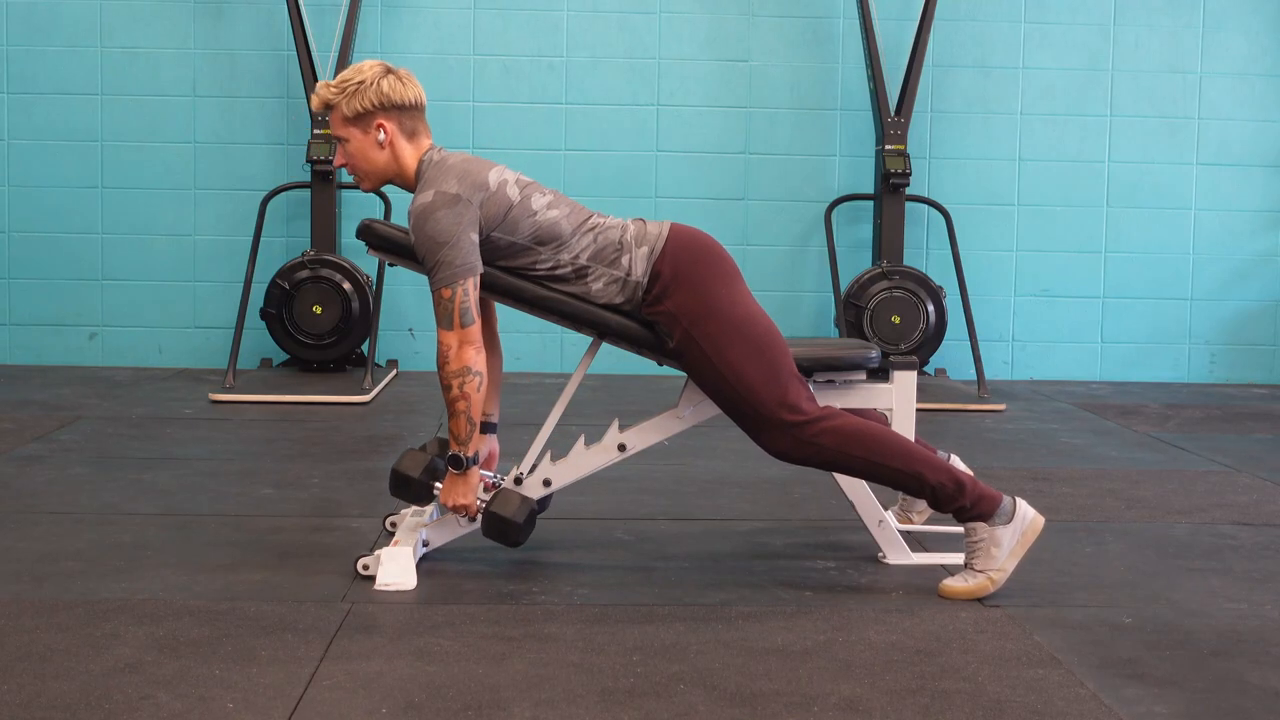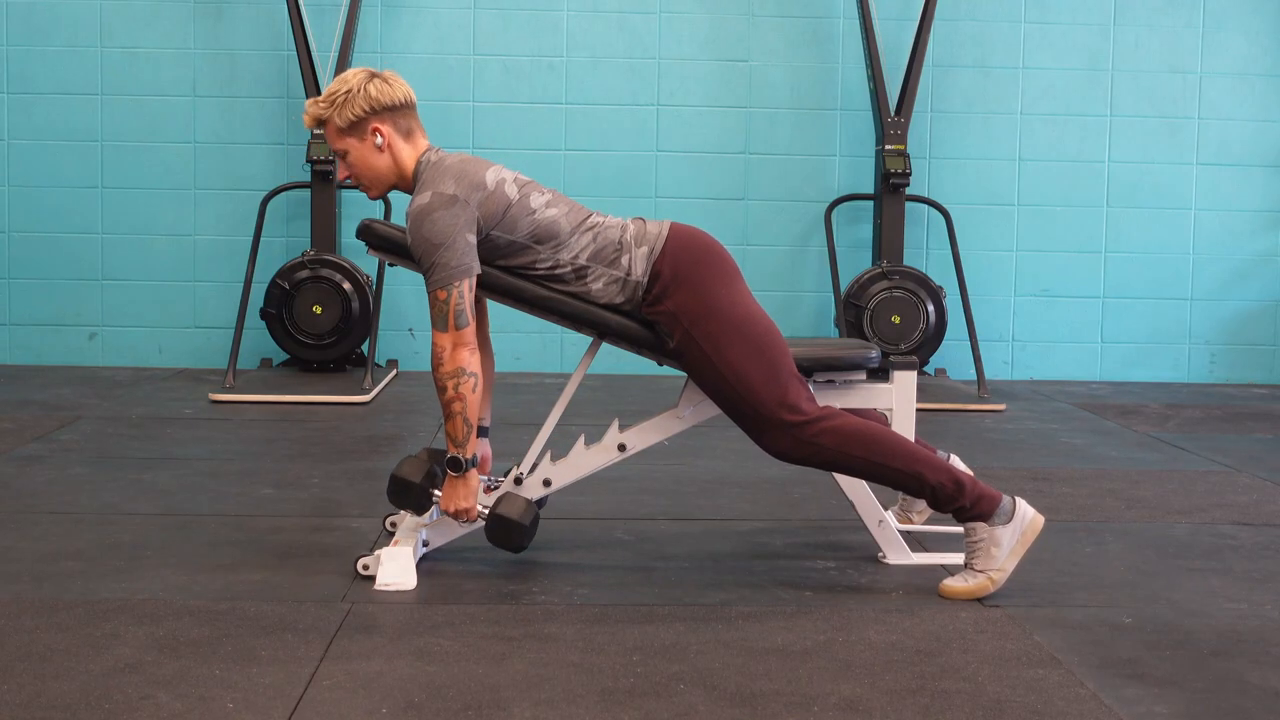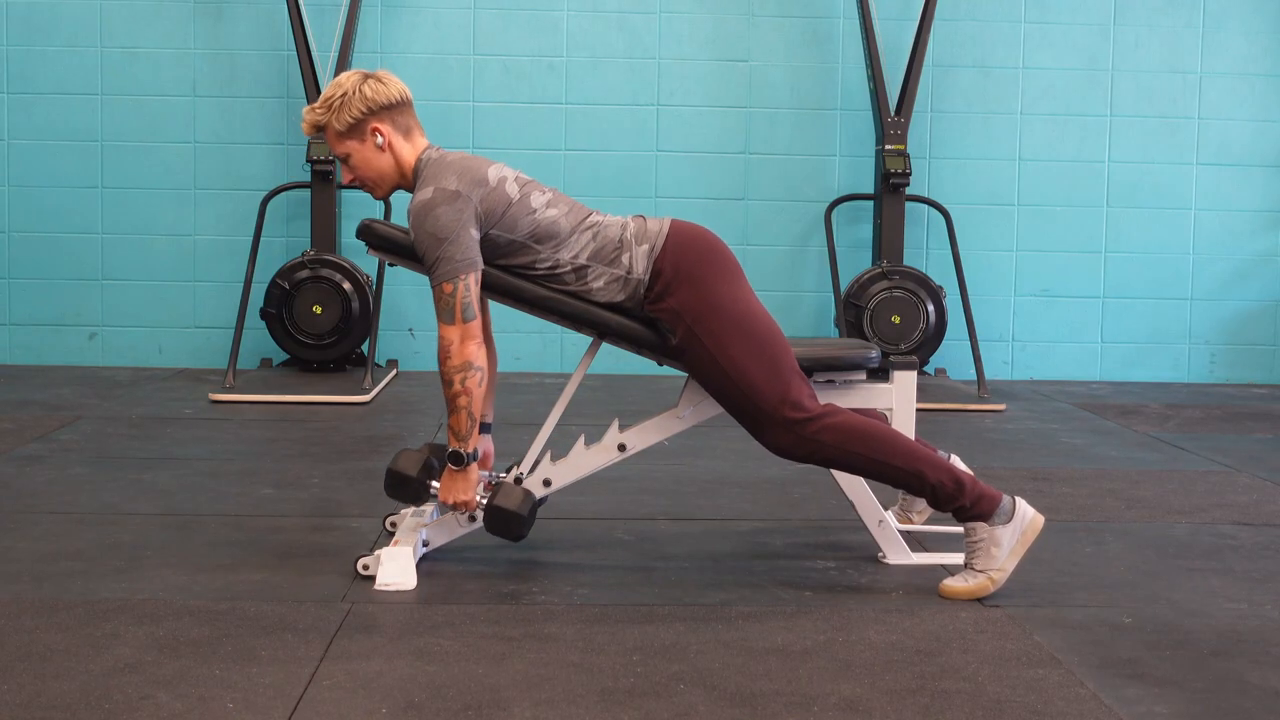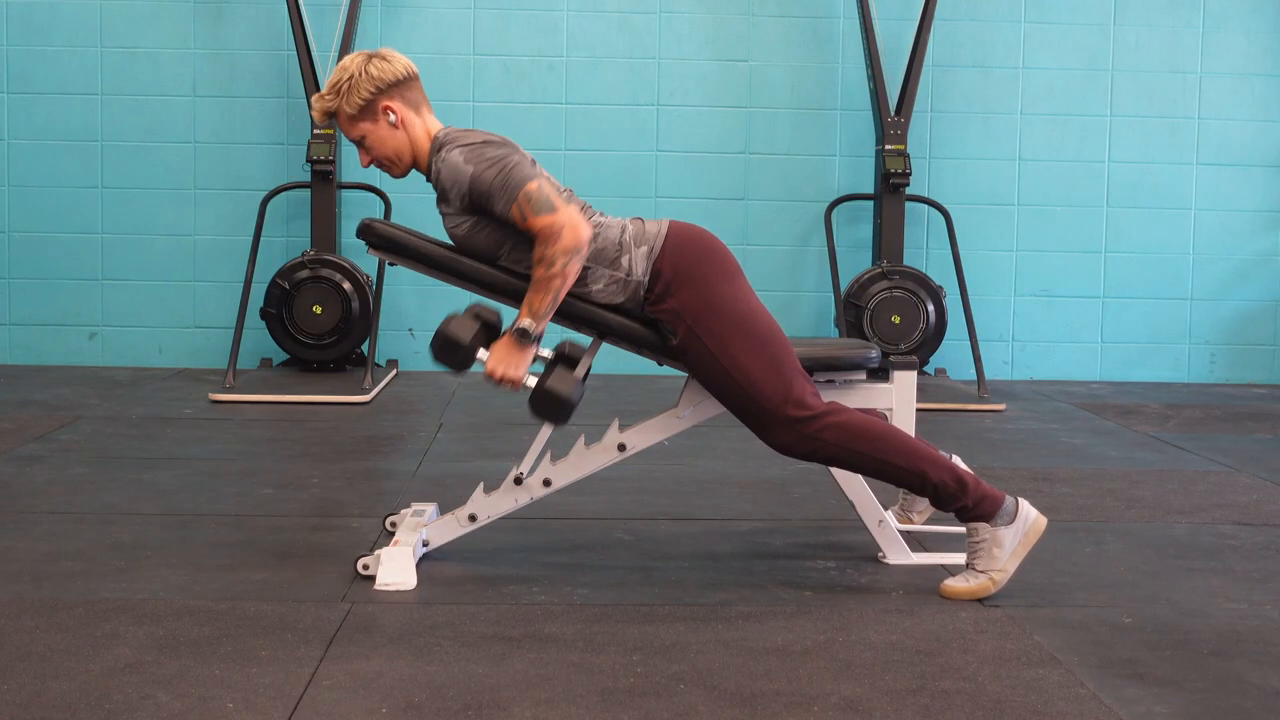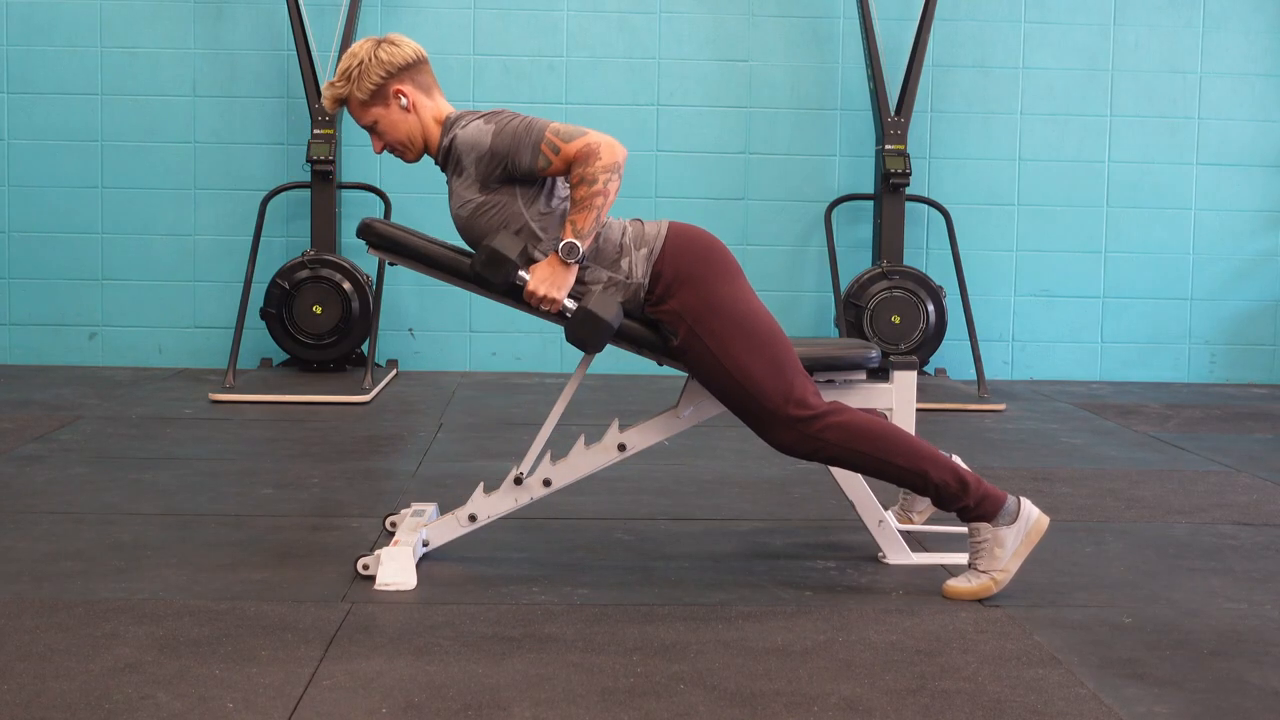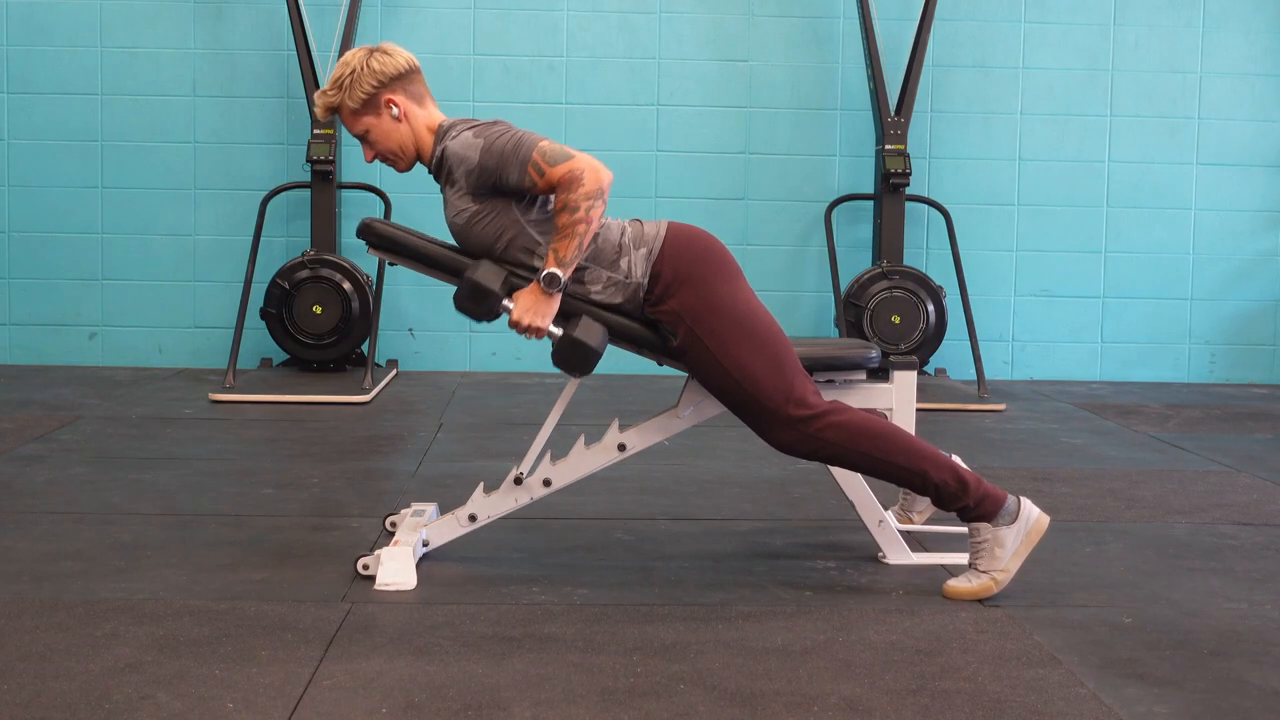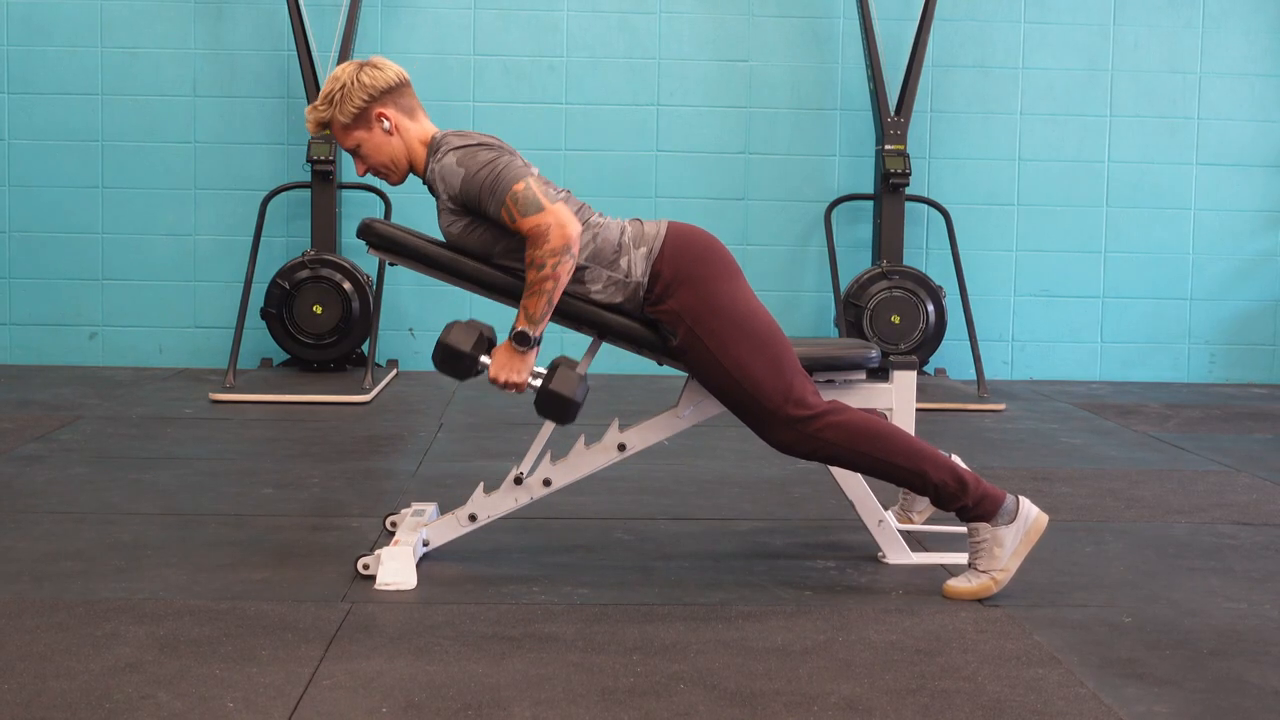
dt=0.4s
person 1, frame 1
left shoulder: (436, 207)
right shoulder: (452, 178)
left elbow: (459, 349)
right elbow: (481, 323)
left wrist: (461, 464)
right wrist: (486, 431)
left hip: (673, 279)
right hip: (670, 262)
left knee: (789, 423)
right knee: (779, 410)
left ankle: (992, 511)
right ankle: (926, 462)
person 1, frame 2
left shoulder: (433, 207)
right shoulder: (450, 179)
left elbow: (454, 351)
right elbow: (474, 331)
left wrist: (460, 467)
right wrist: (479, 435)
left hip: (674, 277)
right hip: (670, 262)
left knee: (789, 421)
right knee: (781, 409)
left ankle: (992, 510)
right ankle: (925, 465)
person 1, frame 3
left shoulder: (435, 202)
right shoulder: (450, 178)
left elbow: (461, 347)
right elbow: (477, 331)
left wrist: (461, 460)
right wrist: (480, 430)
left hip: (674, 273)
right hip: (669, 261)
left knee: (791, 418)
right knee: (783, 407)
left ankle: (992, 511)
right ankle: (927, 464)
person 1, frame 4
left shoulder: (465, 159)
right shoulder: (456, 166)
left elbow: (570, 234)
left wrist: (520, 338)
right wrist: (524, 333)
left hip: (675, 274)
right hip: (668, 269)
left knee: (794, 416)
right knee: (784, 410)
left ankle: (994, 512)
right ankle: (932, 470)
person 1, frame 5
left shoulder: (480, 135)
right shoulder: (463, 156)
left elbow: (603, 153)
left wrist: (563, 261)
left hip: (672, 274)
right hip: (662, 274)
left knee: (795, 416)
right knee: (787, 408)
left ankle: (997, 512)
right ankle: (930, 473)
person 1, frame 6
left shoulder: (469, 145)
right shoulder: (456, 162)
left elbow: (588, 175)
left wrist: (548, 285)
left hip: (672, 272)
right hip: (662, 273)
left knee: (796, 415)
right knee: (787, 410)
left ankle: (996, 511)
right ankle: (931, 472)
person 1, frame 7
left shoulder: (456, 162)
right shoulder: (453, 166)
left elbow: (560, 232)
left wrist: (521, 344)
left hip: (673, 273)
right hip: (666, 269)
left knee: (795, 416)
right knee: (786, 411)
left ankle: (995, 510)
right ankle: (933, 474)
